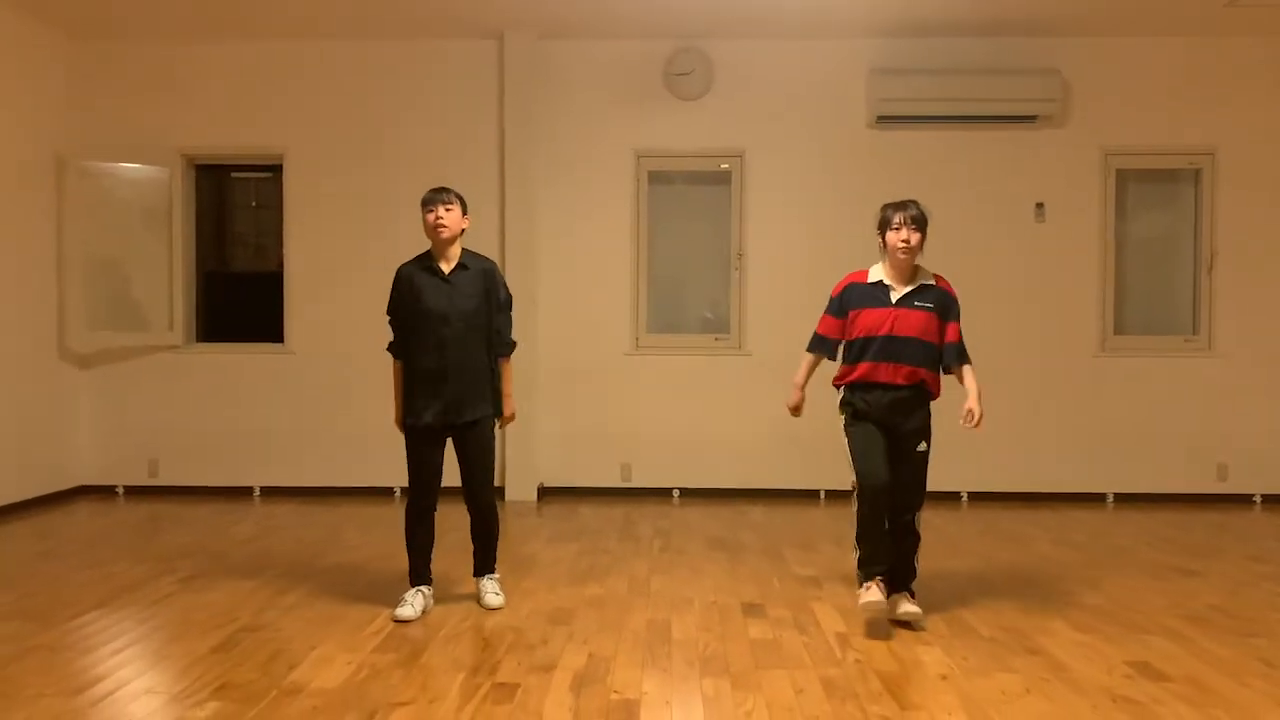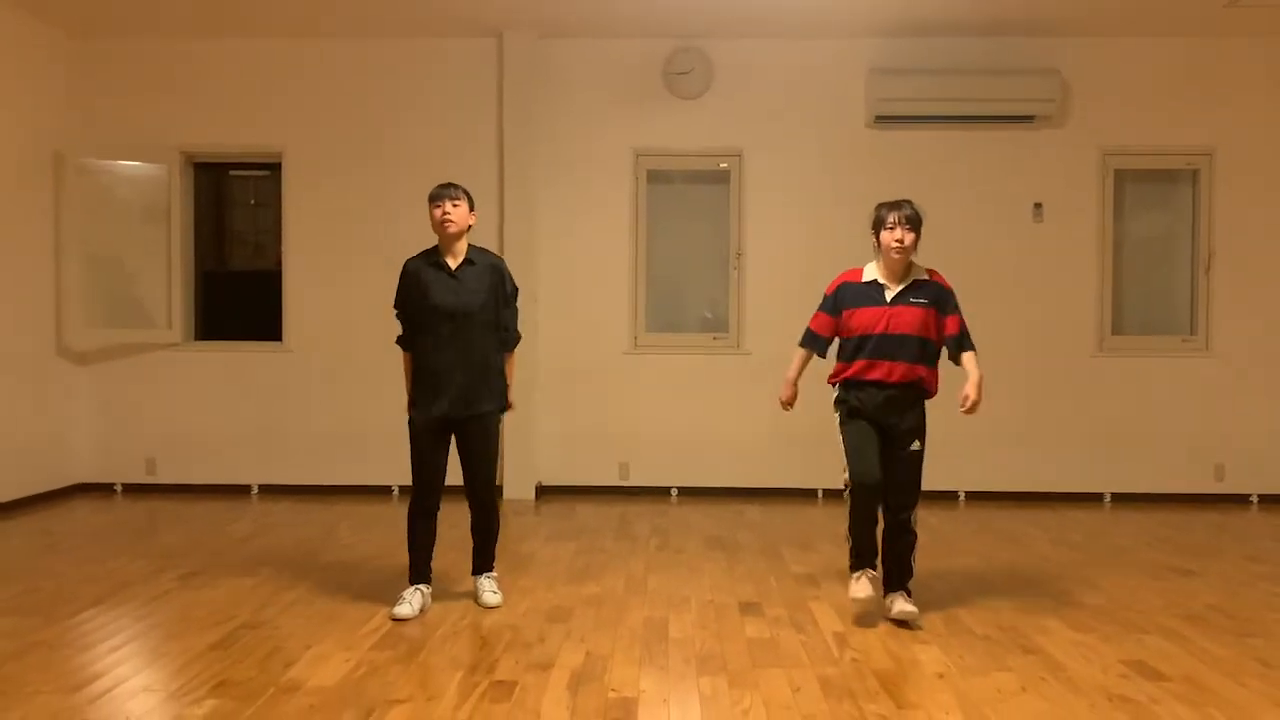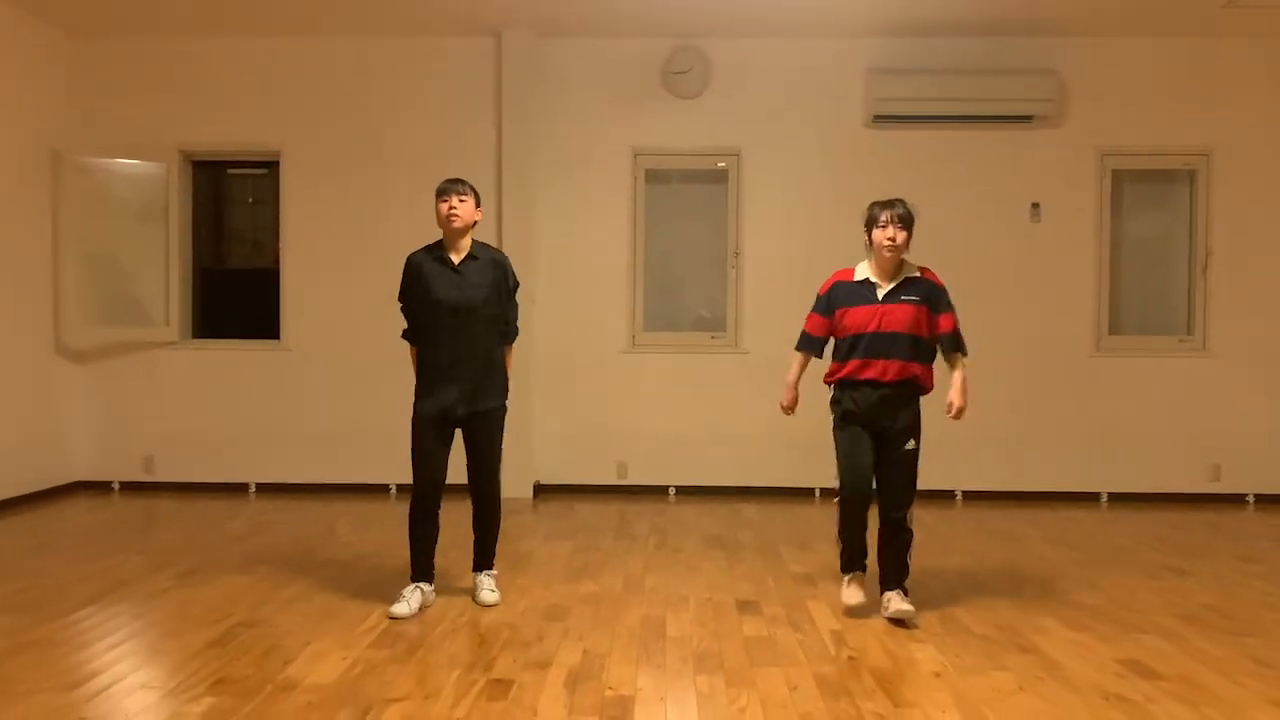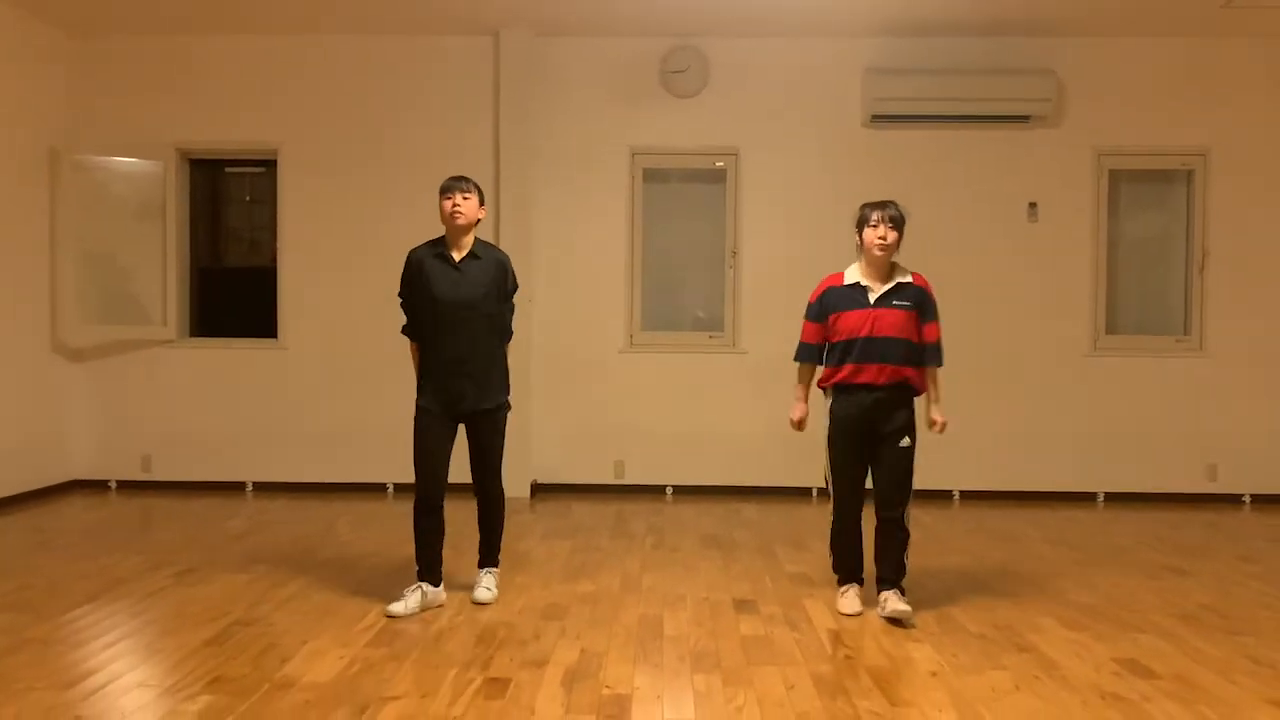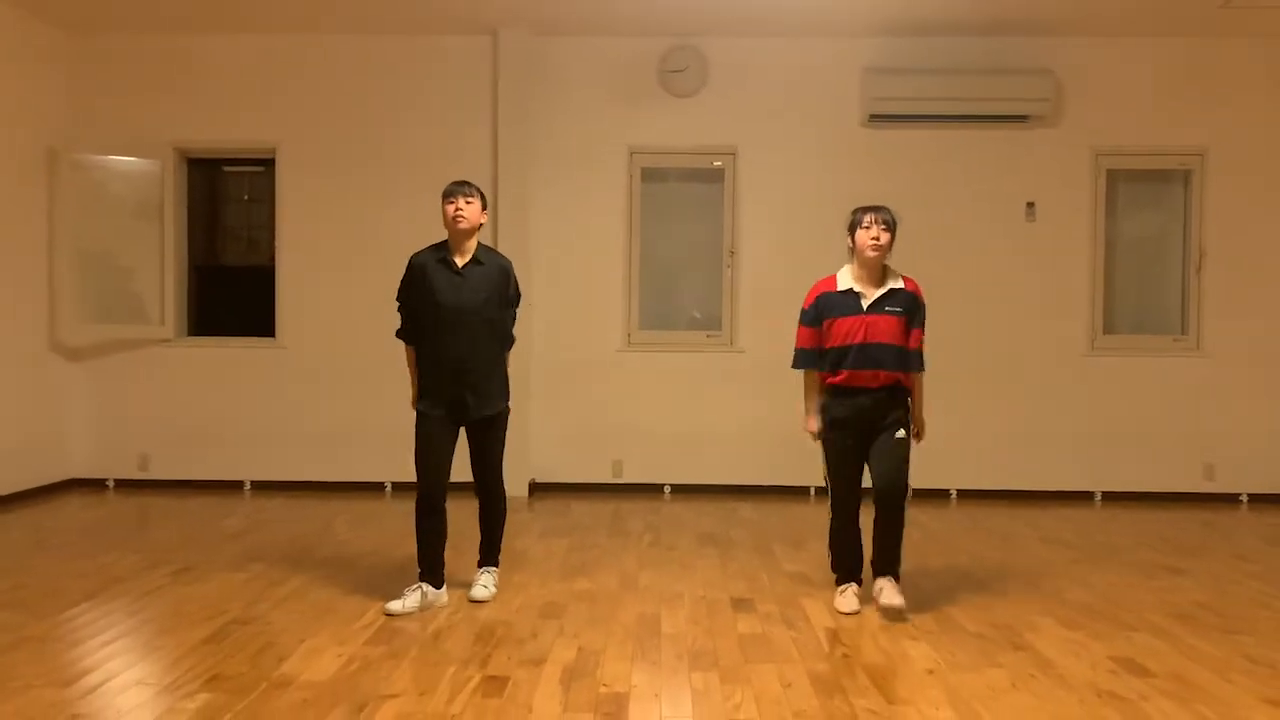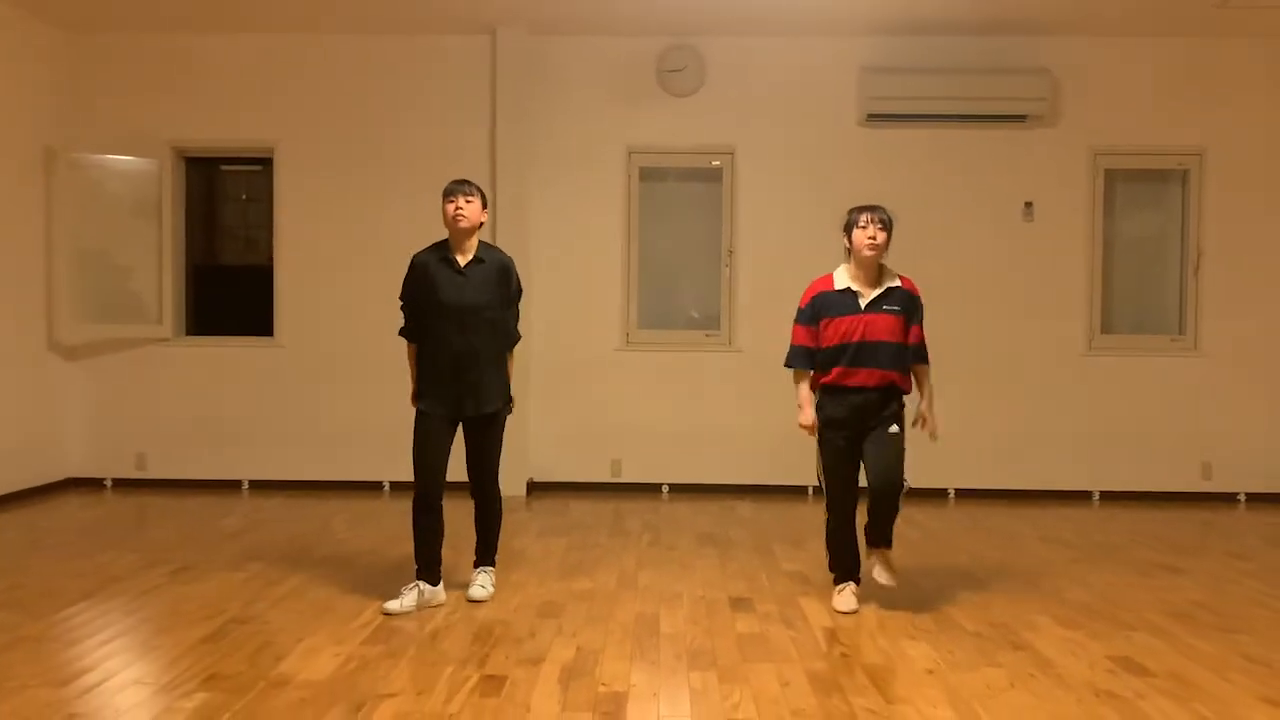
dt=0.1s
person 1, frame 1
left shoulder: (485, 272)
right shoulder: (408, 276)
left elbow: (501, 341)
right elbow: (400, 346)
left wrist: (506, 396)
right wrist: (400, 402)
left hip: (475, 403)
right hip: (423, 403)
left knee: (480, 495)
right knee: (421, 498)
left ankle: (487, 576)
right ankle: (420, 586)
person 1, frame 2
left shoulder: (493, 268)
right shoulder: (415, 270)
left elbow: (508, 335)
right elbow: (408, 339)
left wrist: (506, 388)
right wrist: (410, 392)
left hip: (481, 398)
right hip: (429, 399)
left knee: (482, 491)
right knee: (424, 493)
left ankle: (485, 574)
right ankle: (419, 584)
person 1, frame 3
left shoulder: (496, 264)
right shoulder: (418, 265)
left elbow: (507, 330)
right elbow: (414, 332)
left wrist: (503, 380)
right wrist: (421, 383)
left hip: (484, 393)
right hip: (434, 394)
left knee: (485, 486)
right knee: (426, 489)
left ankle: (484, 571)
right ankle: (420, 582)
person 1, frame 4
left shoulder: (497, 262)
right shoulder: (420, 260)
left elbow: (504, 327)
right elbow: (413, 328)
right wrist: (422, 378)
left hip: (487, 391)
right hip: (435, 393)
left knee: (487, 484)
right knee: (428, 487)
left ankle: (488, 569)
right ankle: (428, 582)
person 1, frame 5
left shoulder: (499, 268)
right shoulder: (421, 265)
left elbow: (505, 335)
right elbow: (410, 332)
left wrist: (498, 382)
right wrist: (416, 385)
left hip: (487, 395)
right hip: (436, 397)
left knee: (489, 485)
right knee: (430, 489)
left ankle: (487, 568)
right ankle: (430, 583)
person 1, frame 6
left shoulder: (500, 266)
right shoulder: (423, 264)
left elbow: (509, 334)
right elbow: (412, 331)
left wrist: (505, 385)
right wrist: (415, 383)
left hip: (486, 393)
right hip: (435, 393)
left knee: (484, 485)
right knee: (426, 486)
left ankle: (484, 568)
right ankle: (427, 582)
person 2, frame 1
left shoulder: (939, 293)
right shoulder: (852, 287)
left elbow: (955, 353)
right elbow: (823, 341)
left wrist: (972, 393)
right wrist: (799, 385)
left hip: (912, 407)
right hip: (863, 403)
left knee: (908, 503)
right knee: (873, 485)
left ankle: (902, 590)
right ankle: (873, 579)
person 2, frame 2
left shoulder: (935, 288)
right shoulder: (847, 286)
left elbow: (959, 342)
right elbow: (815, 336)
left wrist: (973, 377)
right wrist: (791, 380)
left hip: (907, 404)
right hip: (858, 400)
left knee: (902, 502)
right knee: (864, 482)
left ankle: (898, 590)
right ankle: (862, 568)
person 2, frame 3
left shoulder: (927, 286)
right shoulder: (840, 286)
left elbow: (951, 341)
right elbow: (810, 339)
left wrist: (957, 383)
right wrist: (791, 385)
left hip: (902, 403)
right hip: (852, 400)
left knee: (898, 501)
right knee: (854, 489)
left ankle: (894, 589)
right ankle: (853, 572)
person 2, frame 4
left shoulder: (917, 290)
right shoulder: (830, 290)
left elbow: (928, 355)
right elbow: (810, 352)
left wrist: (934, 405)
right wrist: (800, 400)
left hip: (895, 407)
right hip: (846, 405)
left knee: (893, 500)
right knee: (846, 500)
left ankle: (891, 590)
right ankle: (848, 582)
person 2, frame 5
left shoulder: (908, 294)
right shoulder: (823, 295)
left elbow: (914, 361)
right elbow: (809, 359)
left wrist: (918, 411)
right wrist: (812, 411)
left hip: (889, 407)
right hip: (841, 407)
left knee: (891, 488)
right knee: (844, 500)
left ankle: (885, 577)
right ankle: (847, 581)
person 2, frame 6
left shoulder: (904, 294)
right shoulder: (820, 294)
left elbow: (917, 354)
right elbow: (802, 357)
left wrist: (925, 402)
right wrist: (806, 405)
left hip: (884, 405)
right hip: (836, 406)
left knee: (888, 482)
right knee: (840, 498)
left ankle: (879, 548)
right ankle: (845, 580)
